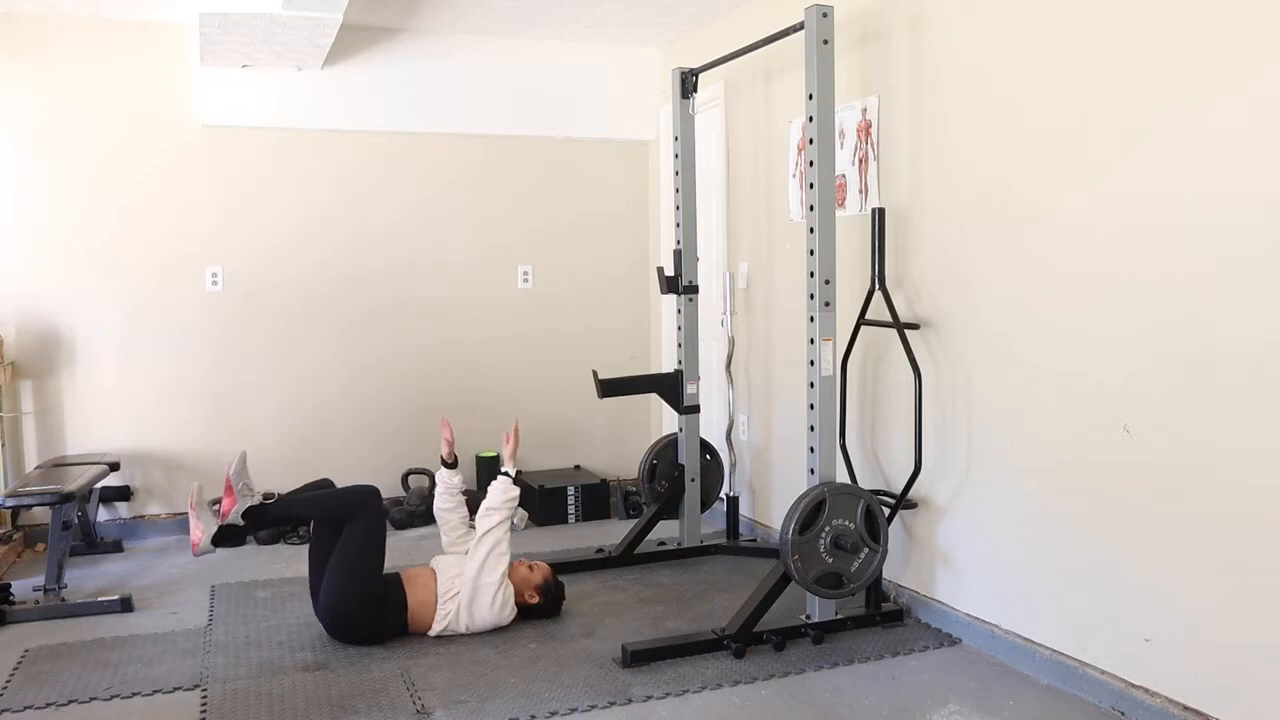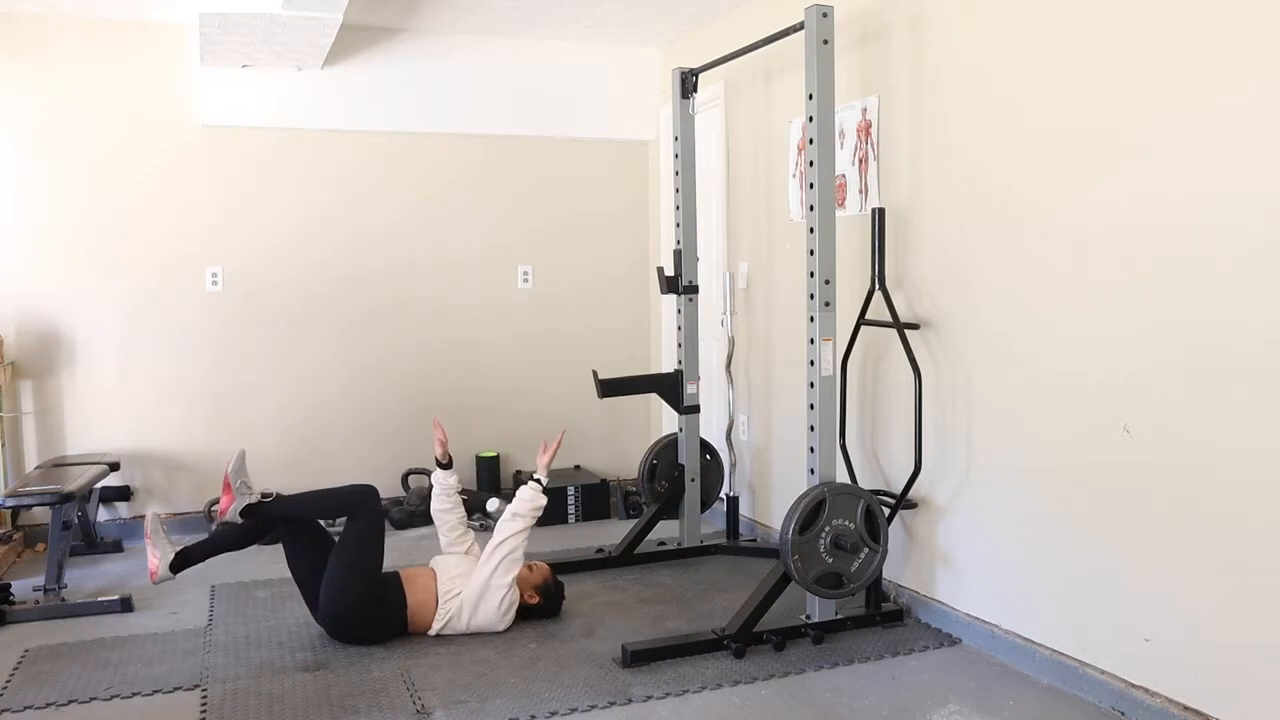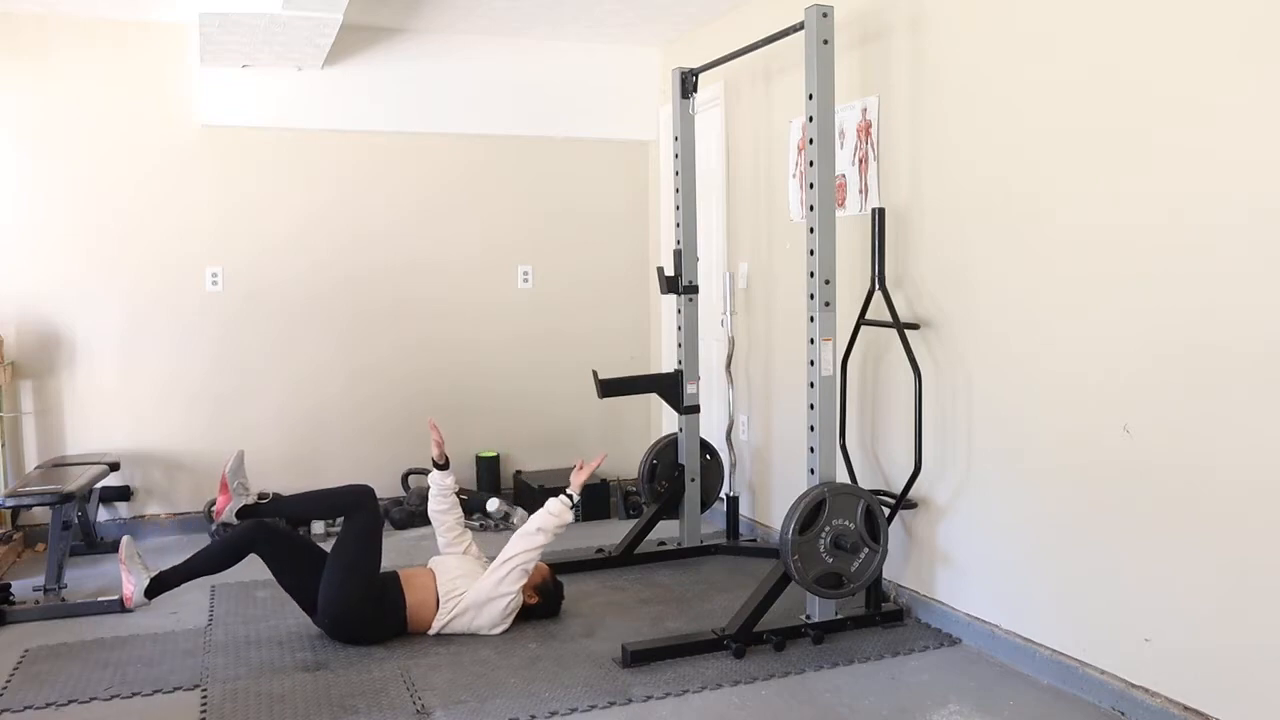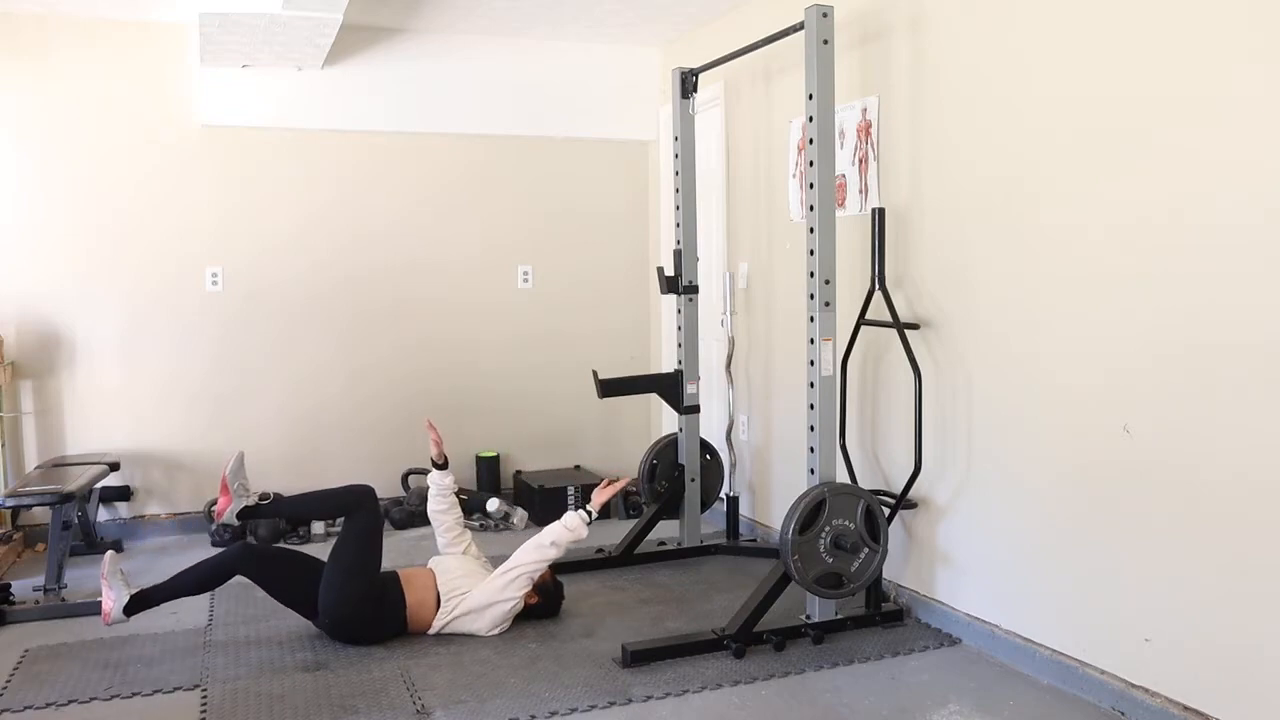
dt=0.4s
person 1, frame 1
left shoulder: (496, 604)
right shoulder: (476, 573)
left elbow: (491, 529)
right elbow: (455, 528)
left wrist: (507, 469)
right wrist: (449, 463)
left hip: (353, 614)
right hip: (347, 604)
left knee: (367, 498)
right knee: (327, 489)
left ankle: (248, 510)
right ankle: (217, 533)
person 1, frame 2
left shoulder: (499, 605)
right shoulder: (476, 570)
left elbow: (511, 534)
right elbow: (453, 526)
left wrist: (538, 478)
right wrist: (445, 463)
left hip: (355, 614)
right hip: (347, 603)
left knee: (365, 497)
right knee: (283, 512)
left ankle: (249, 507)
right ankle: (174, 561)
person 1, frame 3
left shoulder: (500, 605)
right shoulder: (478, 571)
left elbow: (529, 541)
right elbow: (450, 526)
left wrist: (569, 495)
right wrist: (441, 465)
left hip: (357, 615)
right hip: (347, 605)
left knee: (362, 498)
right knee: (258, 533)
left ankle: (247, 504)
right ankle: (150, 587)
person 1, frame 4
left shoulder: (500, 604)
right shoulder: (480, 571)
left elbow: (541, 548)
right elbow: (448, 525)
left wrist: (588, 511)
right wrist: (441, 465)
left hip: (358, 614)
right hip: (349, 604)
left knee: (363, 498)
right knee: (244, 555)
left ankle: (250, 505)
right ankle: (131, 603)
